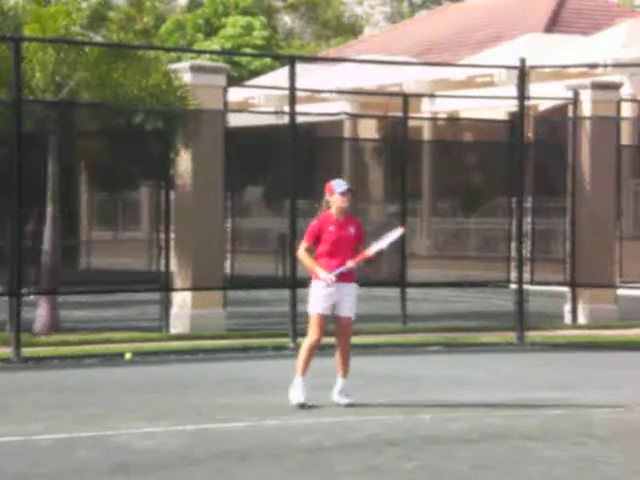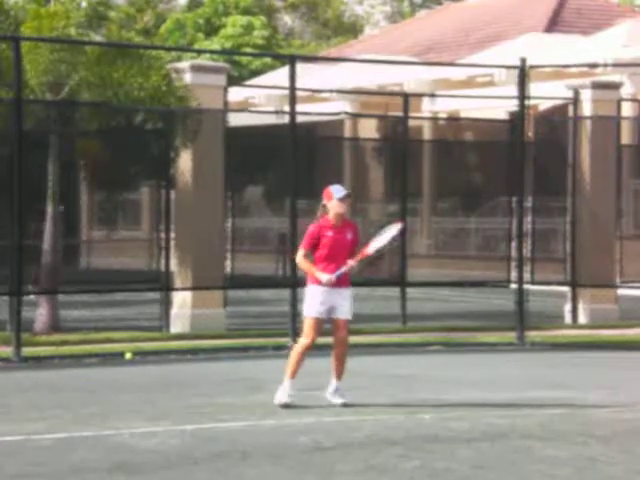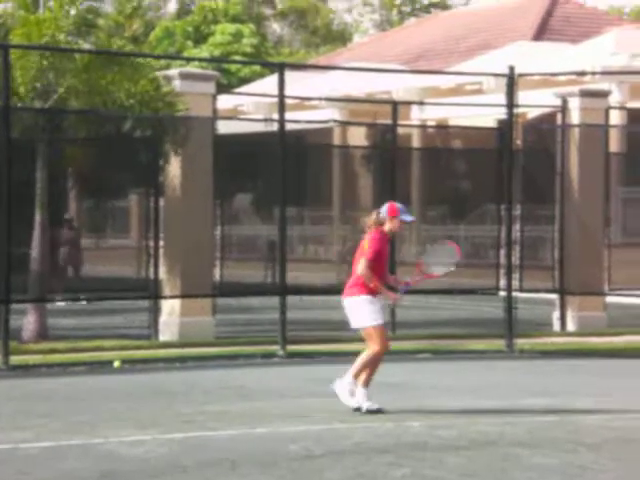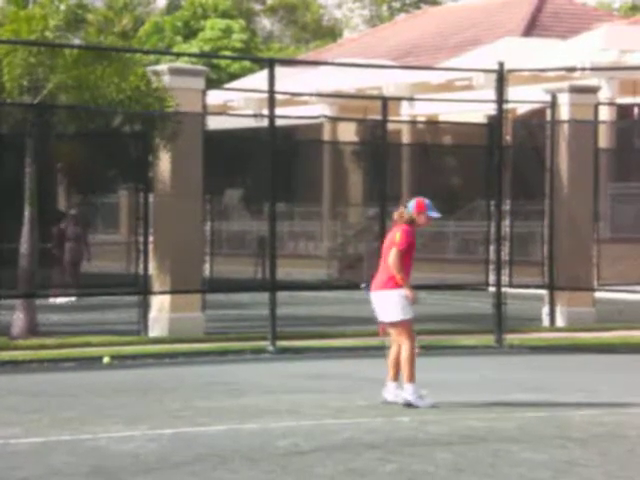
dt=0.7s
person 1, frame 1
left shoulder: (355, 224)
right shoulder: (320, 223)
left elbow: (359, 252)
right elbow: (302, 252)
left wrist: (355, 261)
right wrist: (320, 270)
left hip: (347, 285)
right hip: (323, 284)
left knee: (345, 338)
right knee: (315, 335)
left ankle: (340, 388)
right ankle: (298, 384)
person 1, frame 2
left shoulder: (352, 228)
right shoulder: (317, 227)
right elbow: (300, 258)
left wrist: (352, 263)
right wrist: (319, 274)
left hip: (342, 289)
right hip: (318, 288)
left knee: (342, 341)
right knee: (308, 339)
left ankle: (334, 388)
right ankle: (286, 387)
person 1, frame 3
left shoulder: (381, 238)
right shoulder: (376, 237)
right elbow: (362, 269)
left wrist: (395, 281)
right wrist: (384, 291)
left hip: (364, 297)
right hip: (361, 296)
left knee: (377, 348)
right knee: (379, 346)
left ankle: (359, 395)
right ankle: (346, 382)
person 1, frame 4
left shoulder: (396, 231)
right shoulder: (406, 230)
right elbow: (393, 260)
right wrist: (407, 287)
left hip: (379, 290)
right hip: (391, 290)
left knee: (398, 342)
right knee: (408, 341)
left ankle: (392, 389)
right ankle: (410, 392)
